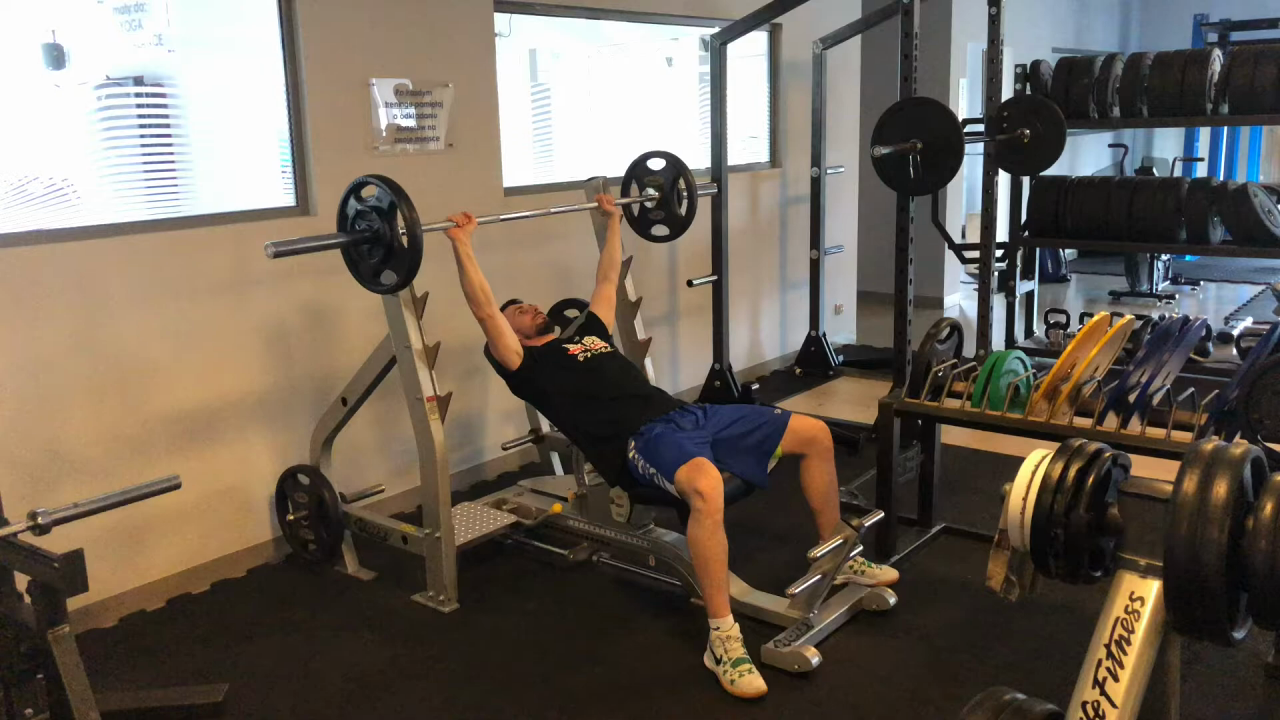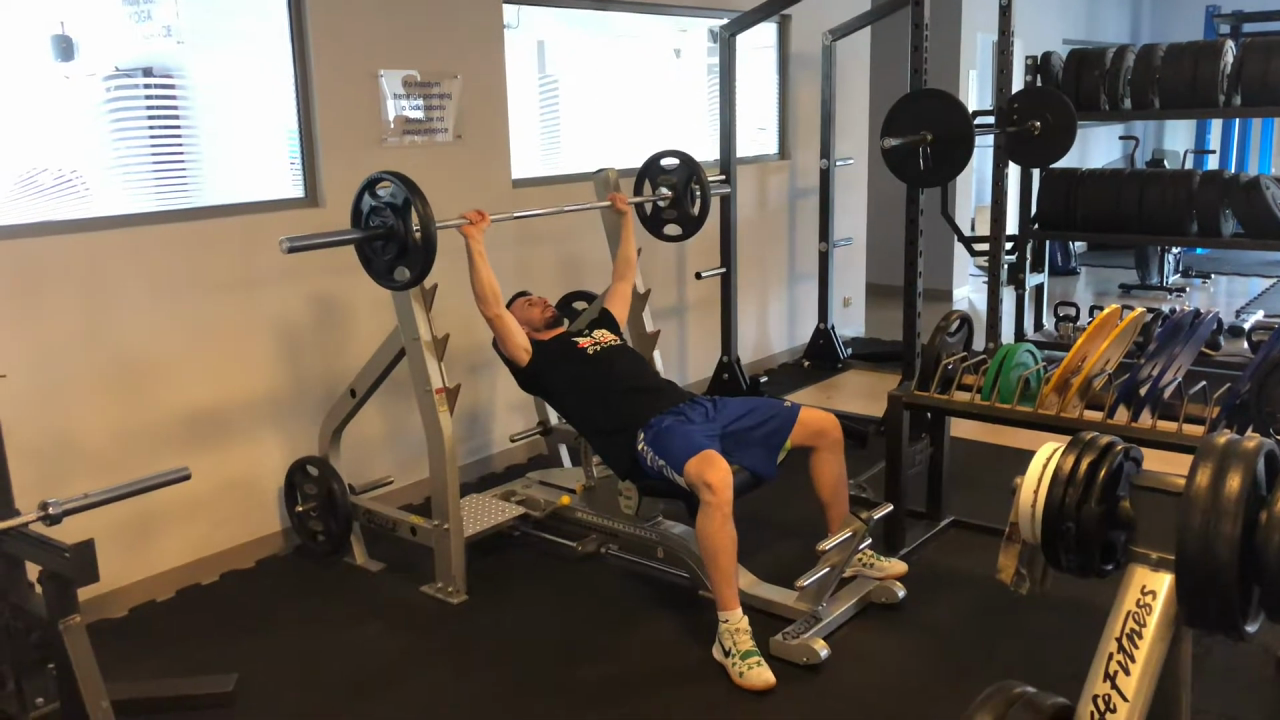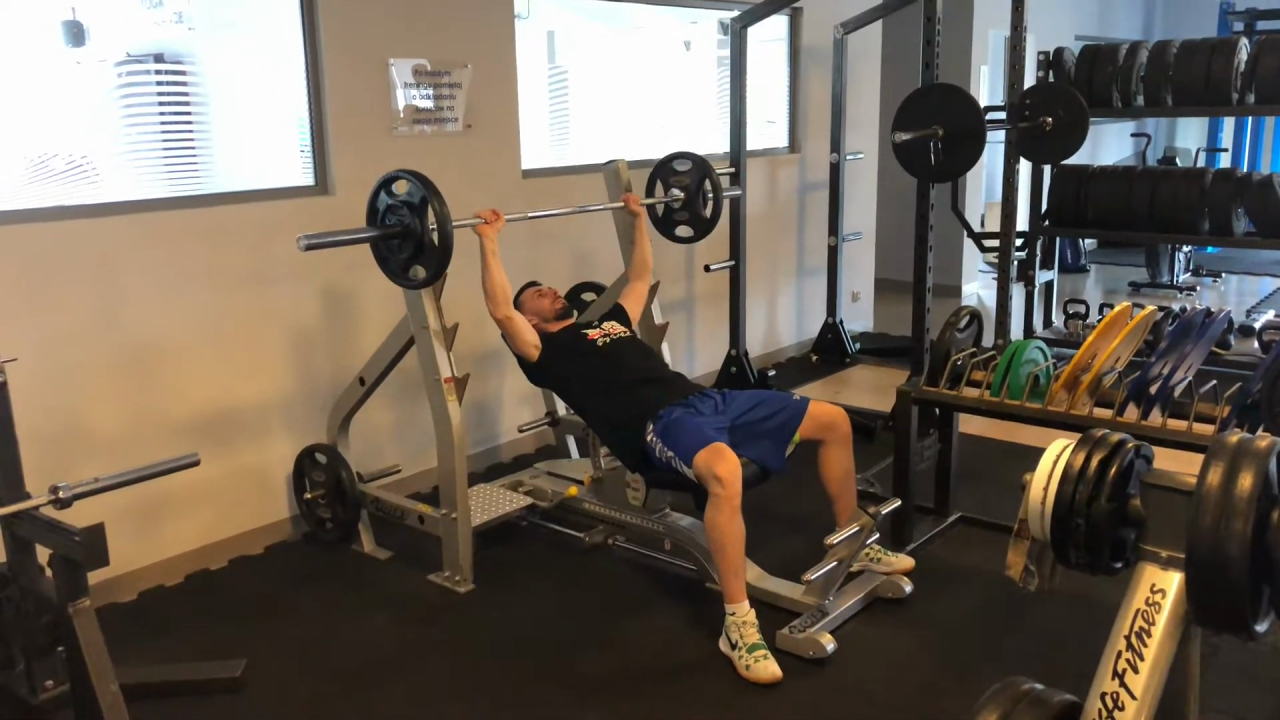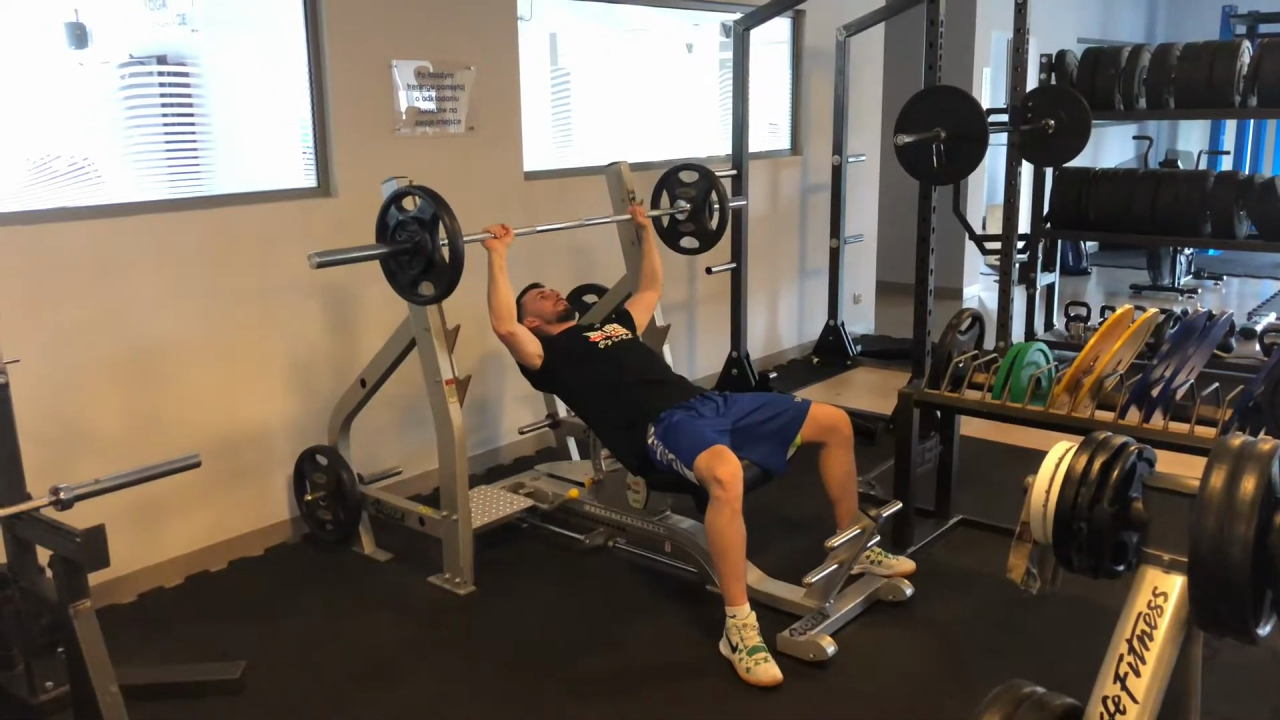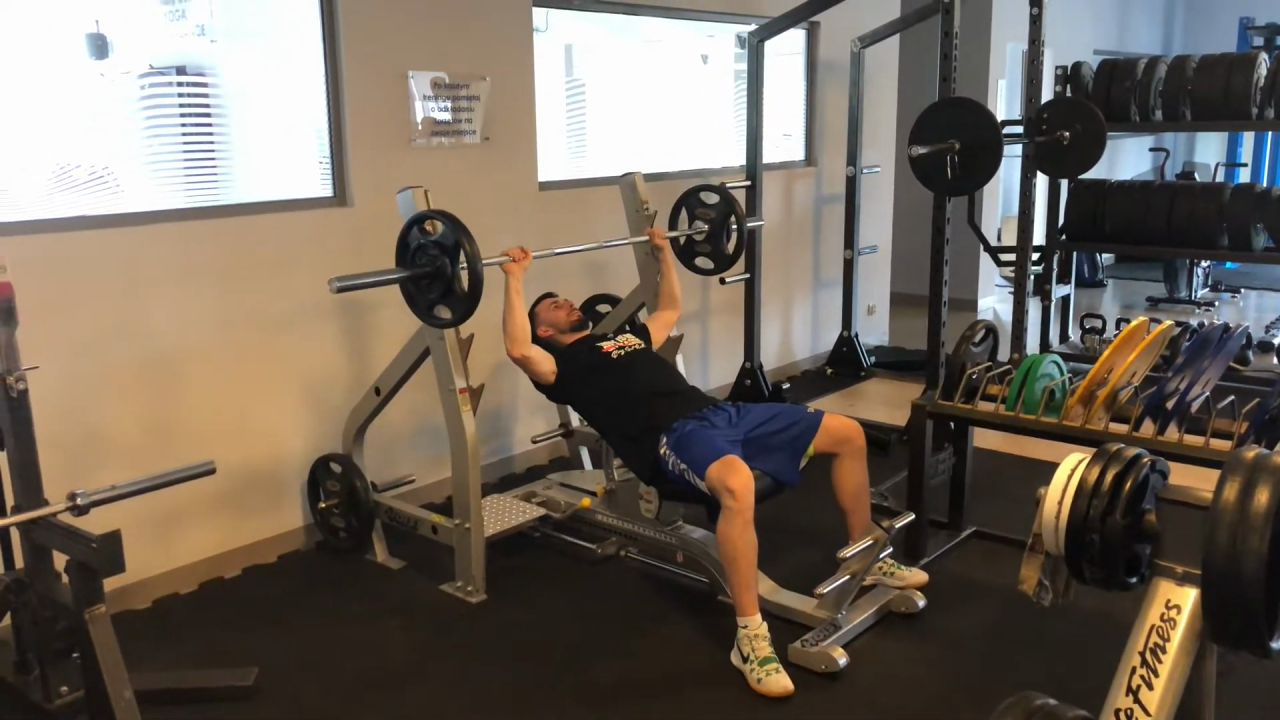
dt=1s
person 1, frame 1
left shoulder: (587, 334)
right shoulder: (527, 365)
left elbow: (608, 279)
right elbow: (484, 311)
left wrist: (613, 221)
right wrist: (462, 245)
left hip: (687, 414)
right hip: (641, 440)
left knee: (816, 435)
right knee: (706, 489)
left ankle: (837, 560)
right ankle: (723, 639)
person 1, frame 2
left shoulder: (597, 330)
right shoulder: (536, 358)
left elbow: (624, 278)
right elbow: (492, 311)
left wrist: (626, 219)
right wrist: (475, 242)
left hip: (696, 407)
right hip: (651, 432)
left knee: (826, 428)
right knee: (716, 481)
right ankle: (731, 632)
person 1, frame 3
left shoulder: (609, 321)
right shoulder: (545, 350)
left elbow: (641, 278)
right elbow: (501, 311)
left wrist: (639, 219)
right wrist: (489, 241)
left hip: (704, 400)
right hip: (658, 424)
left knee: (834, 421)
right knee: (725, 473)
right ankle: (739, 624)
person 1, frame 4
left shoulder: (612, 324)
right shoulder: (547, 354)
left elbow: (650, 289)
right elbow: (504, 326)
left wrist: (645, 231)
right wrist: (497, 256)
left hip: (706, 402)
right hip: (660, 427)
left knee: (835, 423)
right knee: (725, 475)
right ankle: (739, 629)
person 1, frame 5
left shoulder: (626, 336)
right shoulder: (562, 362)
left elbow: (670, 309)
right elbow: (519, 349)
left wrist: (663, 252)
right wrist: (515, 278)
left hip: (720, 413)
right hip: (672, 435)
left knee: (848, 434)
right knee: (737, 486)
right ankle: (750, 639)
